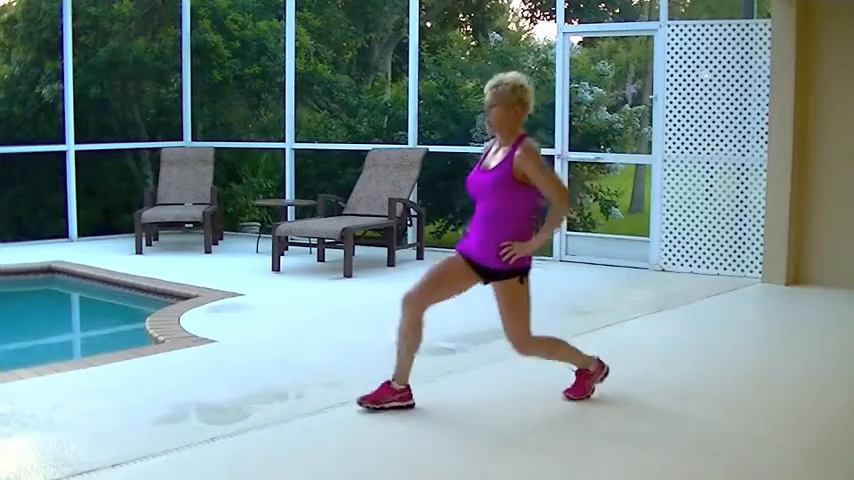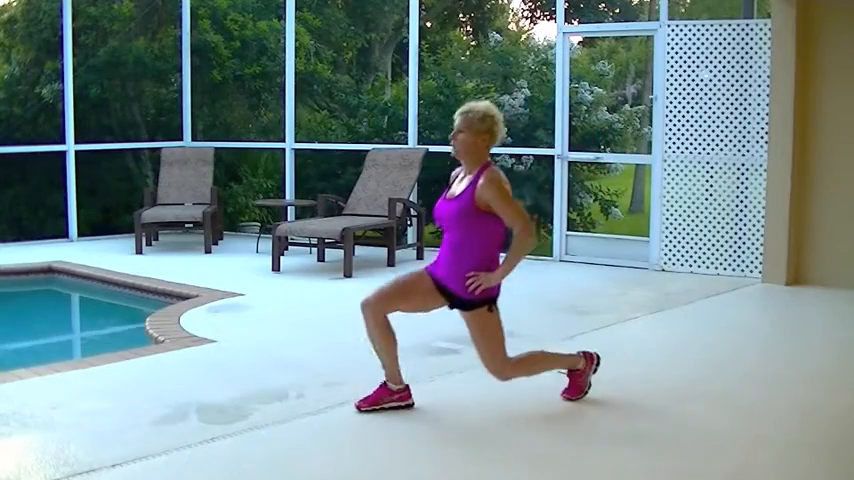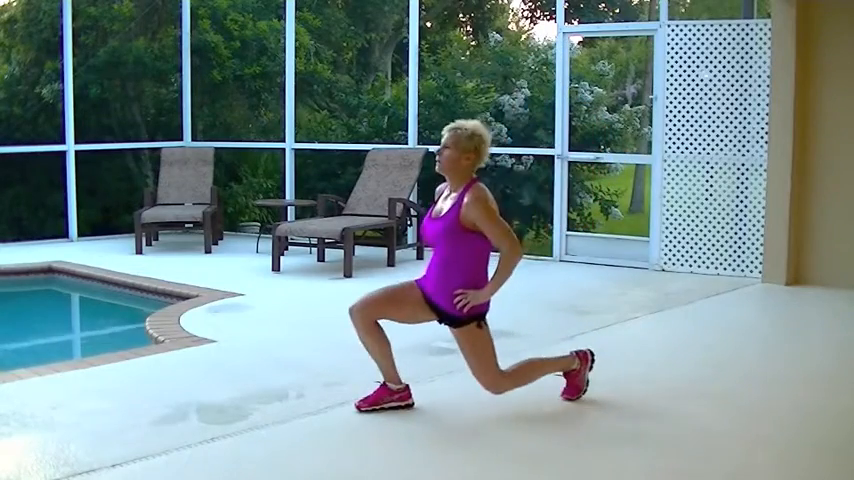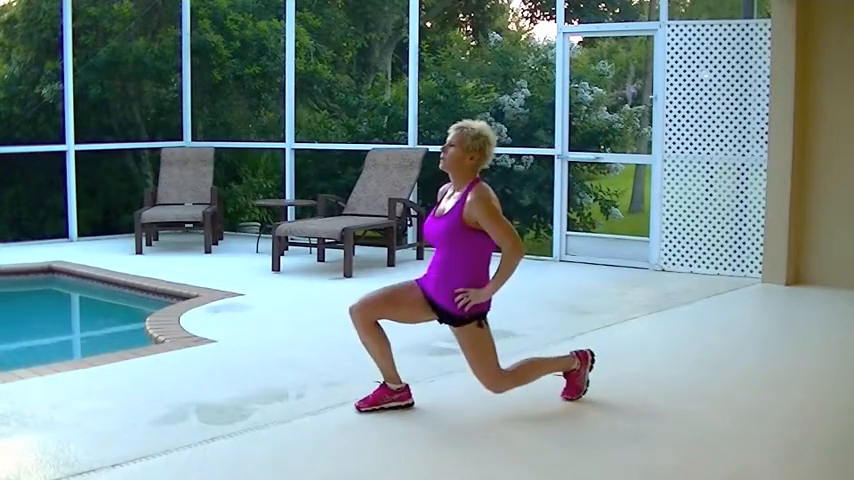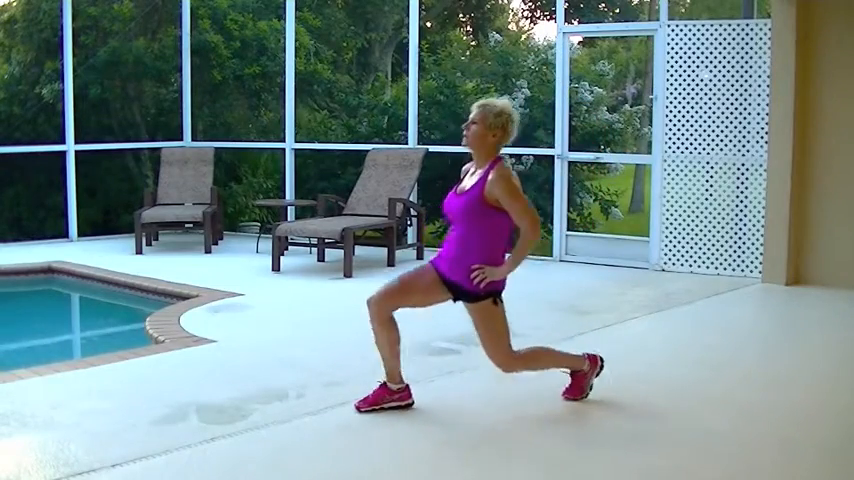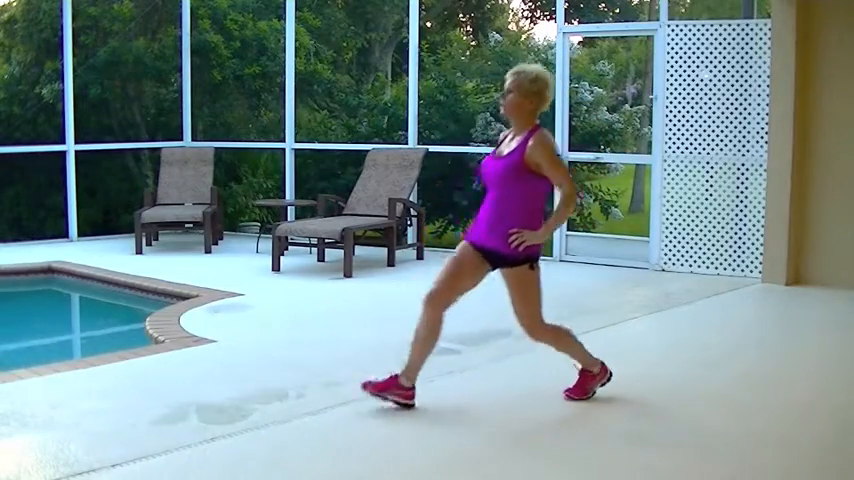
dt=0.2s
person 1, frame 1
left shoulder: (524, 154)
right shoulder: (491, 148)
left elbow: (562, 200)
left wrist: (533, 243)
left hip: (502, 260)
right hip: (470, 251)
left knee: (521, 341)
right knee: (412, 302)
left ankle: (590, 367)
right ankle: (398, 387)
person 1, frame 2
left shoulder: (490, 181)
right shoulder: (457, 175)
left elbow: (526, 231)
left wrist: (498, 275)
left hip: (471, 288)
right hip: (440, 276)
left knee: (501, 369)
right knee: (372, 307)
left ankle: (580, 363)
right ankle: (396, 388)
person 1, frame 3
left shoulder: (475, 199)
right shoulder: (442, 191)
left elbow: (512, 249)
left wrist: (487, 292)
left hip: (461, 303)
right hip: (431, 291)
left knee: (496, 383)
right knee: (360, 311)
left ankle: (575, 363)
right ankle: (395, 388)
person 1, frame 4
left shoulder: (478, 198)
right shoulder: (445, 191)
left elbow: (514, 248)
left wrist: (488, 291)
left hip: (463, 302)
right hip: (431, 289)
left knee: (495, 382)
right knee: (360, 311)
left ankle: (575, 362)
right ankle: (395, 388)
person 1, frame 5
left shoulder: (500, 177)
right shoulder: (468, 169)
left elbow: (532, 229)
left wrist: (505, 268)
left hip: (479, 277)
right hip: (445, 267)
left knee: (506, 361)
right knee: (379, 304)
left ankle: (585, 365)
right ankle: (395, 388)
person 1, frame 6
left shoulder: (538, 143)
right shoulder: (505, 137)
left elbow: (570, 192)
left wrist: (542, 233)
left hip: (517, 247)
right hip: (481, 239)
left knee: (533, 327)
right knee: (434, 300)
left ankle: (595, 369)
right ankle: (405, 383)
